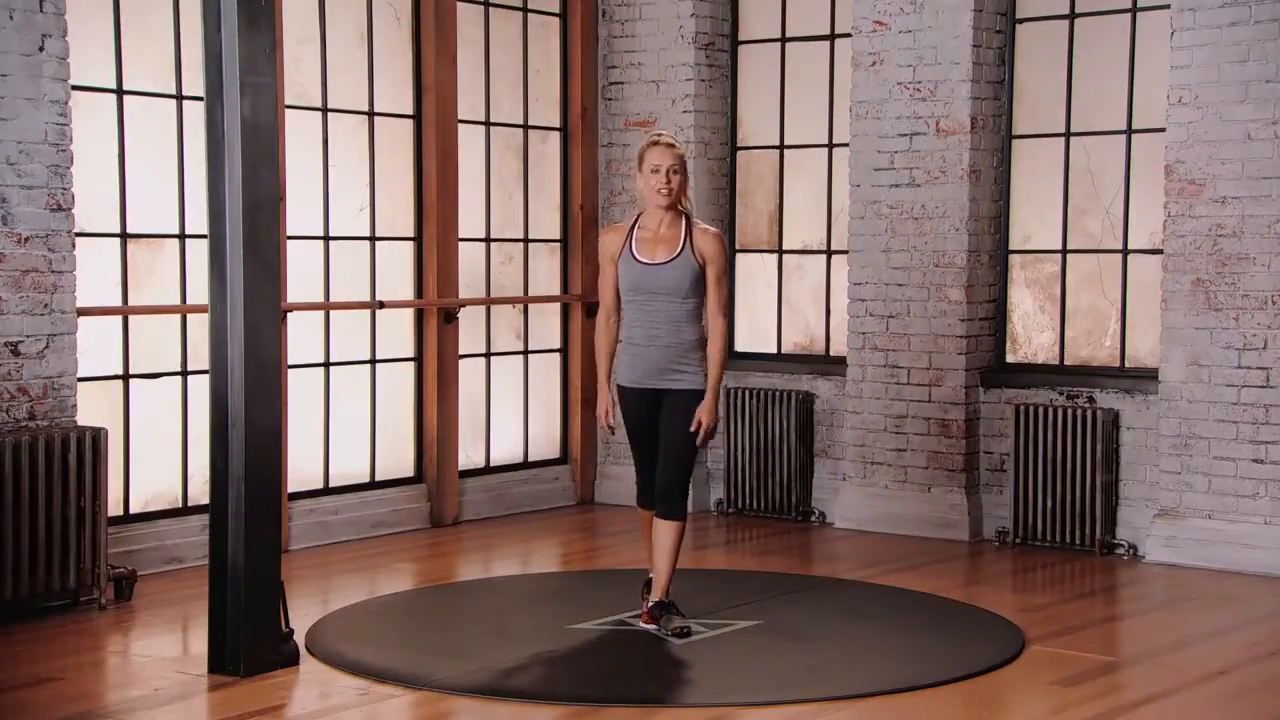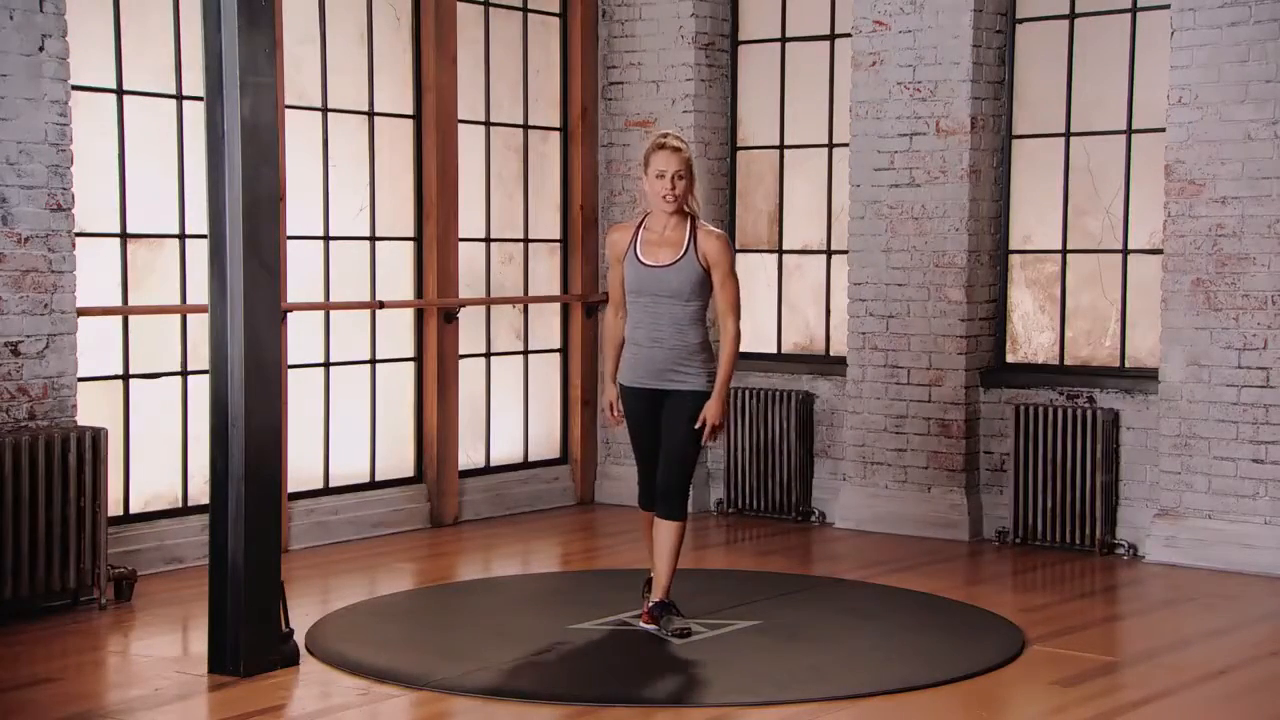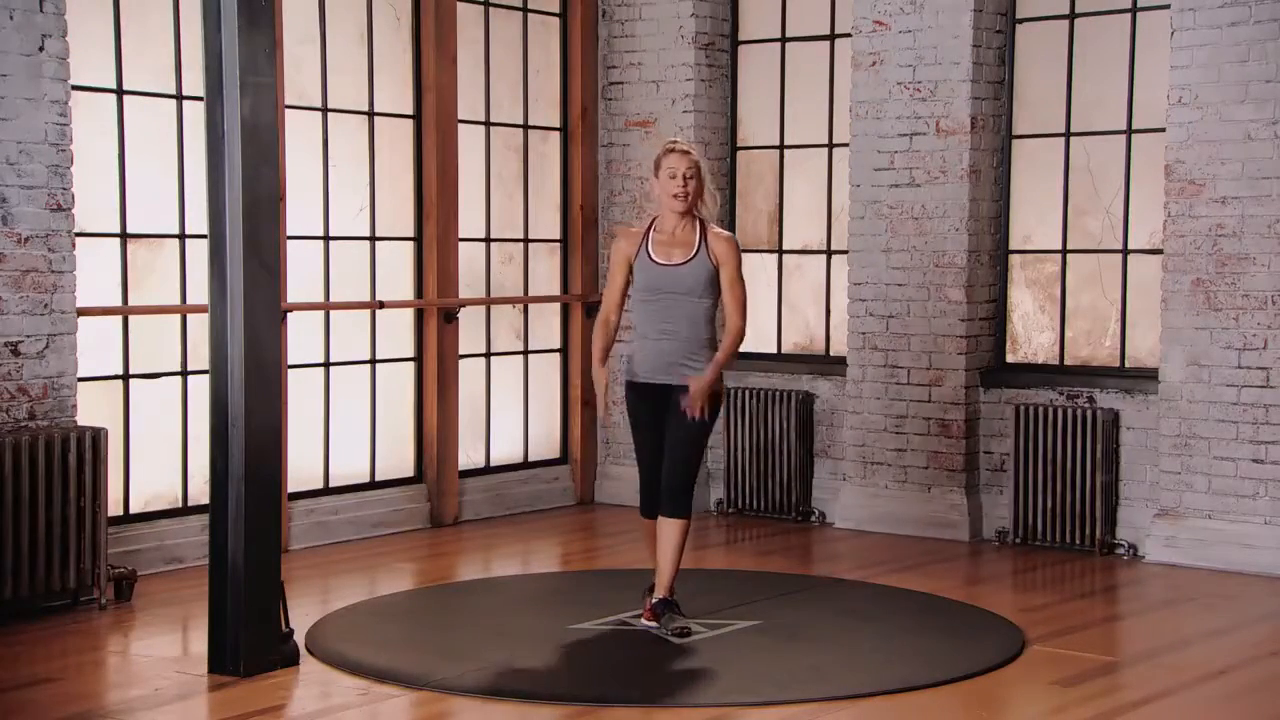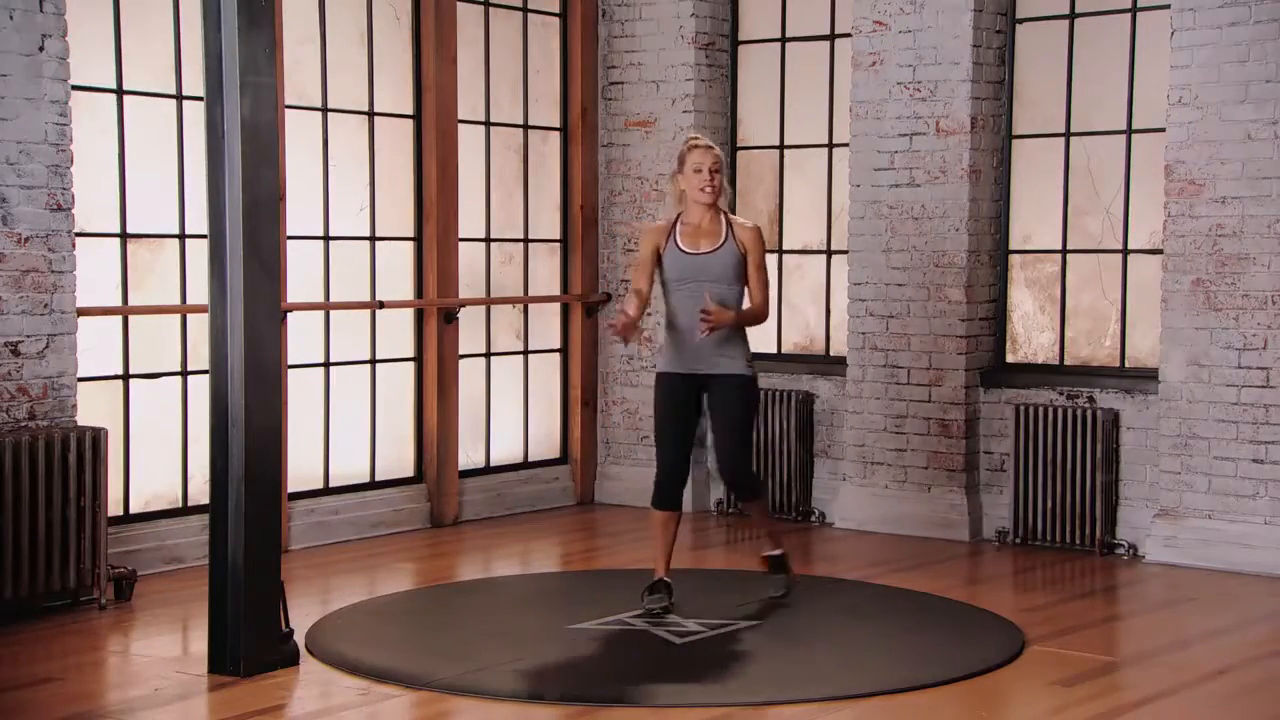
dt=0.4s
person 1, frame 1
left shoulder: (706, 241)
right shoulder: (614, 240)
left elbow: (718, 323)
right elbow: (608, 318)
left wrist: (712, 395)
right wrist: (603, 386)
left hip: (686, 382)
right hip: (635, 381)
left knee: (672, 486)
right knee: (647, 483)
left ankle: (658, 600)
right ankle: (655, 574)
person 1, frame 2
left shoulder: (712, 243)
right shoulder: (621, 239)
left elbow: (729, 324)
right elbow: (616, 312)
left wrist: (719, 396)
right wrist: (609, 379)
left hip: (689, 384)
right hip: (638, 381)
left knee: (672, 487)
right knee: (650, 483)
left ankle: (658, 600)
right ankle: (656, 574)
person 1, frame 3
left shoulder: (721, 244)
right shoulder: (629, 243)
left elbow: (735, 323)
right elbow: (609, 313)
left wrist: (711, 374)
right wrist: (599, 363)
left hip: (695, 380)
right hip: (645, 379)
left knee: (677, 484)
right knee: (651, 483)
left ankle: (662, 600)
right ankle: (660, 580)
person 1, frame 4
left shoulder: (745, 234)
right shoulder: (659, 235)
left elbow: (760, 308)
right elbow: (637, 291)
left wrist: (730, 317)
right wrist: (628, 318)
left hip: (731, 367)
right hip: (677, 368)
left knee: (735, 470)
right knee: (670, 474)
left ankle: (774, 551)
right ankle: (660, 578)
